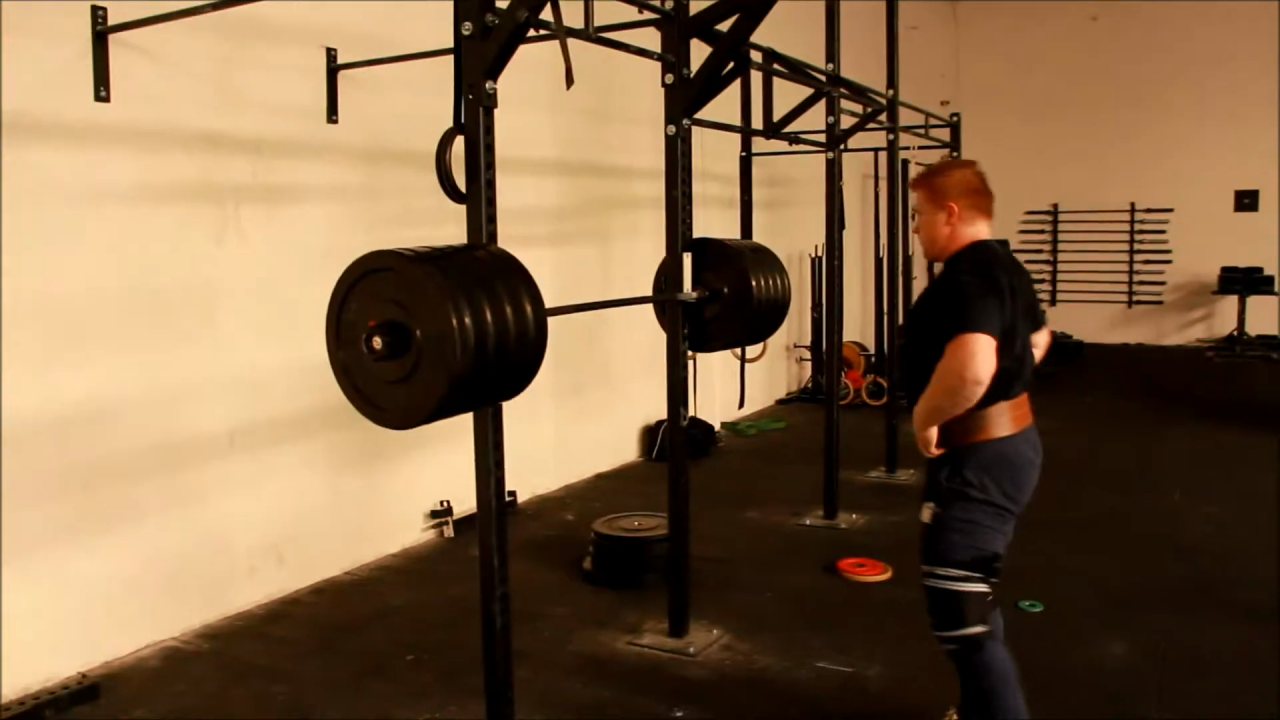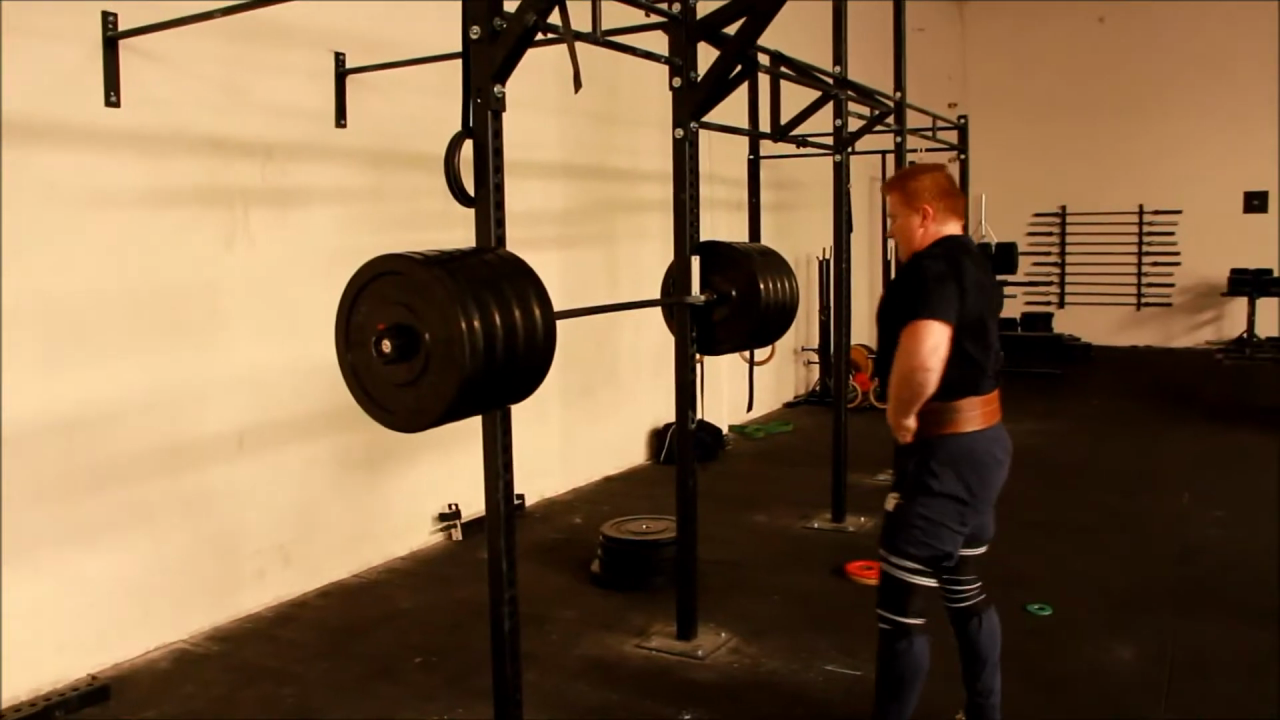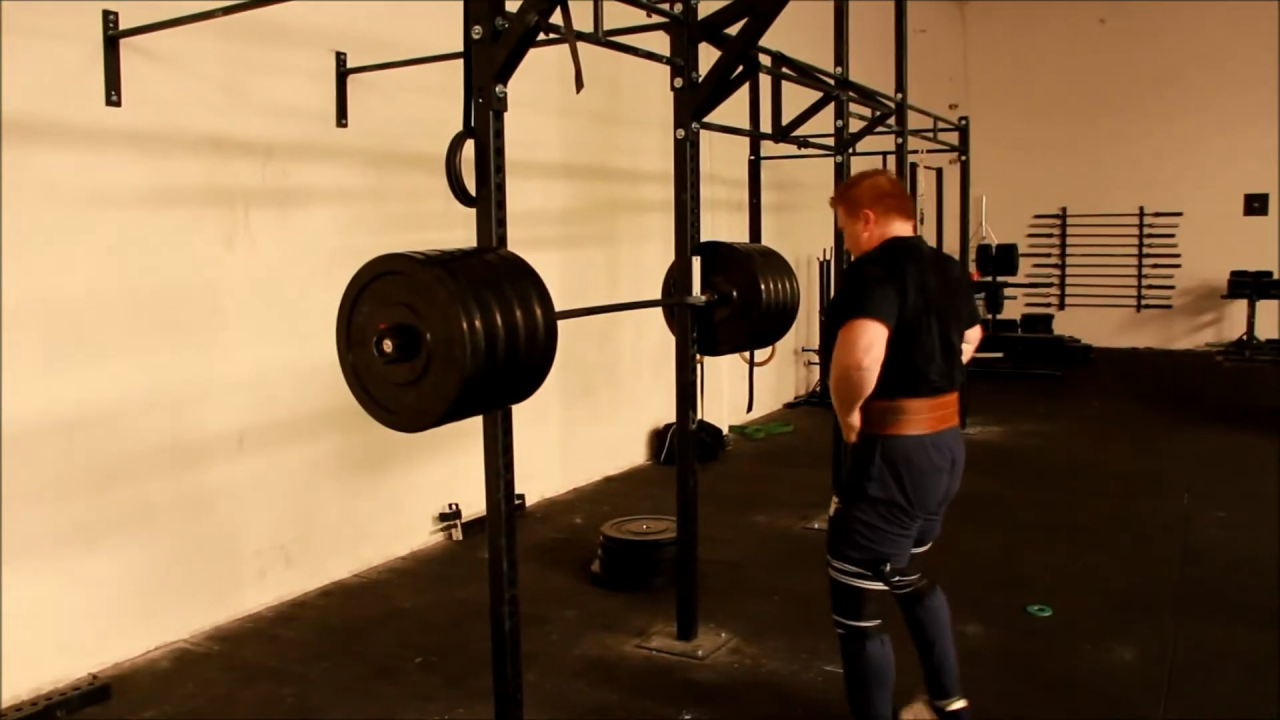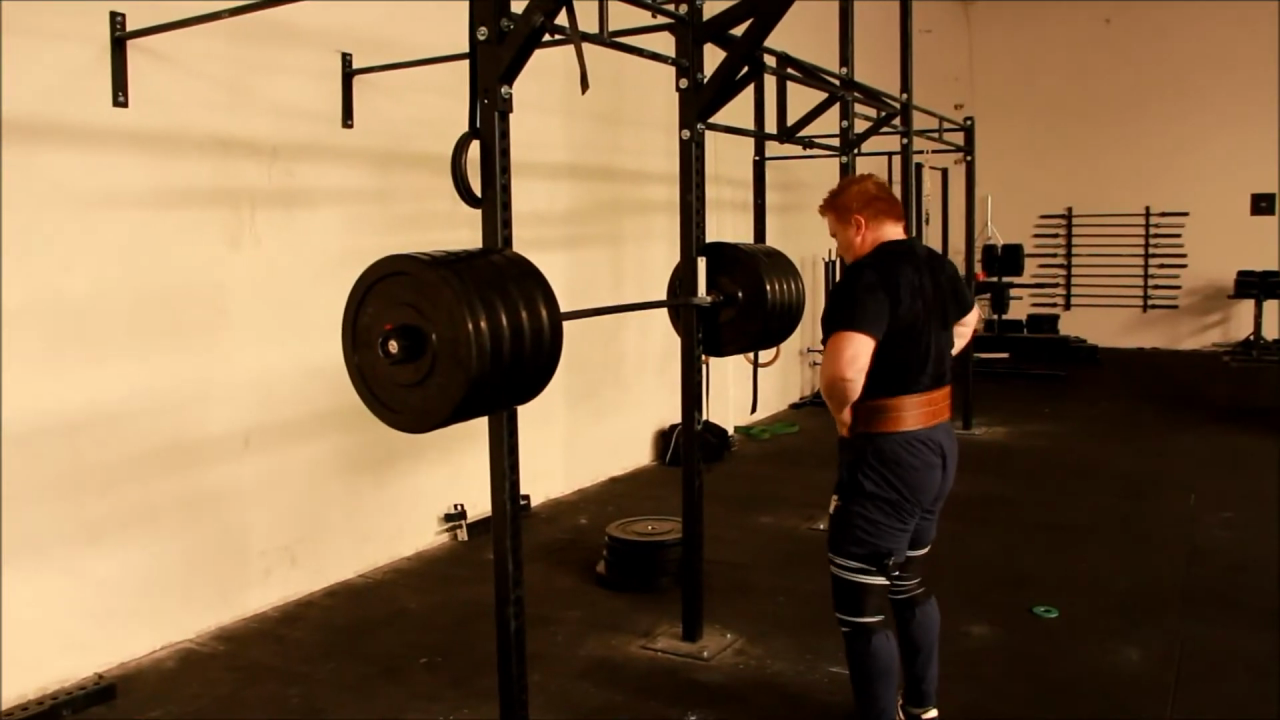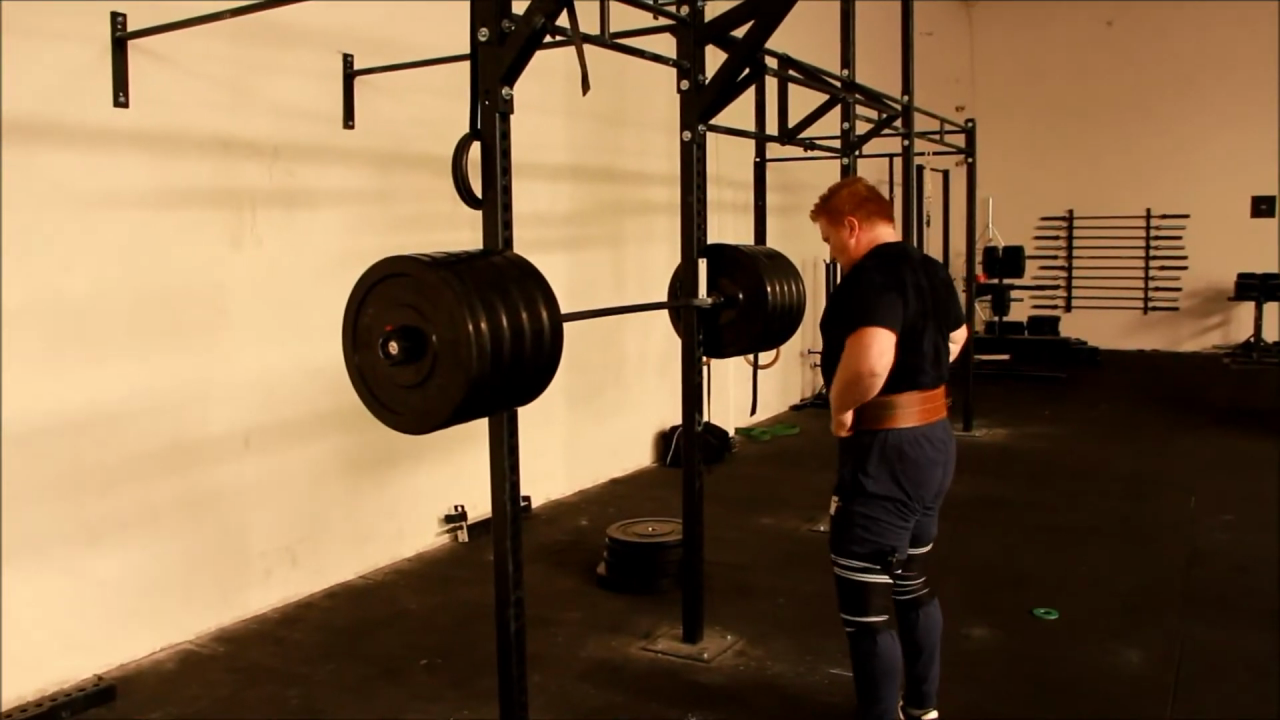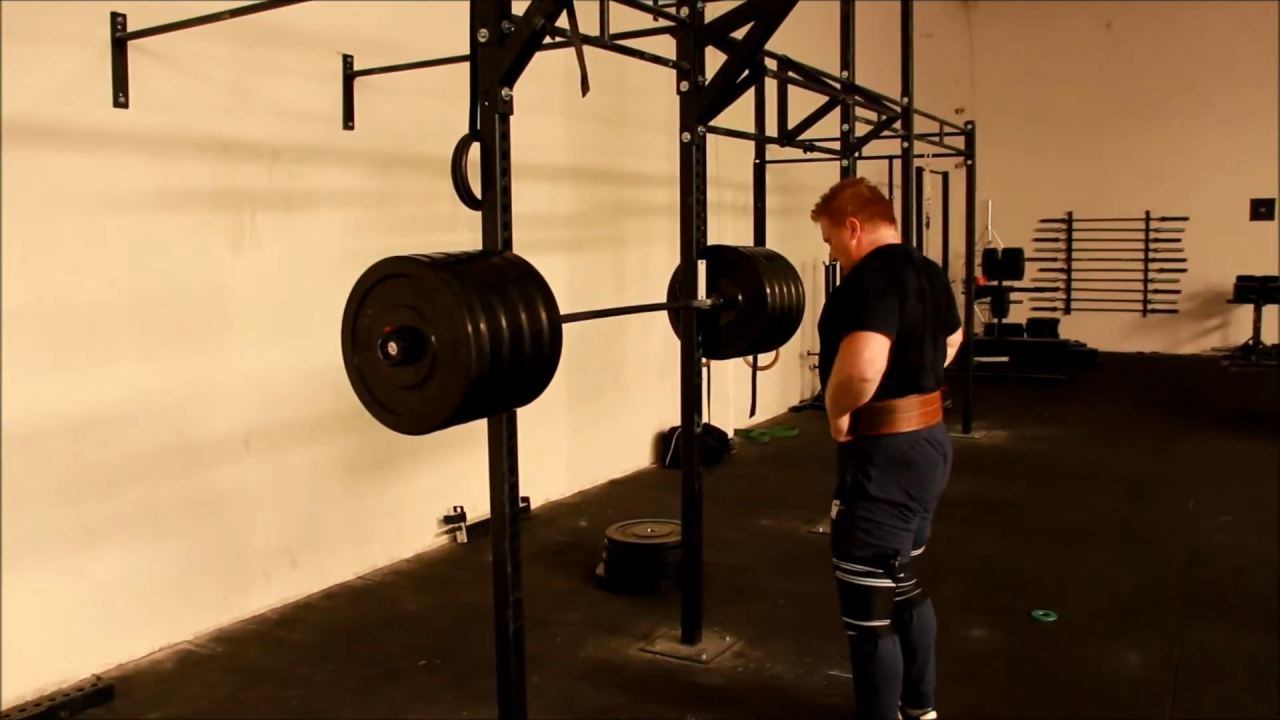
dt=0.4s
person 1, frame 1
left shoulder: (965, 278)
right shoulder: (1006, 268)
left elbow: (970, 367)
right elbow: (1038, 338)
left wrist: (923, 419)
left hip: (978, 461)
right hip: (1007, 447)
left knee: (960, 619)
right knee: (972, 597)
person 1, frame 2
left shoulder: (930, 268)
right shoulder: (974, 263)
left elbow: (921, 357)
left wrist: (900, 414)
left hip: (944, 454)
right hip: (983, 443)
left knee: (901, 605)
right knee: (962, 587)
person 1, frame 3
left shoulder: (873, 271)
right shoulder: (947, 268)
left elbow: (859, 356)
right elbow: (969, 339)
left wrist: (846, 409)
left hip: (892, 456)
right hip: (944, 445)
left knee: (857, 607)
right knee: (908, 575)
person 1, frame 4
left shoulder: (868, 276)
right shoulder: (936, 266)
left elbow: (843, 368)
right elbow: (966, 321)
left wrist: (840, 409)
left hip: (887, 454)
right hip: (935, 444)
left knee: (860, 604)
right knee: (906, 580)
person 1, frame 5
left shoulder: (872, 276)
right shoulder: (928, 269)
left elbow: (868, 363)
right elbow: (955, 336)
left wrist: (840, 407)
left hip: (886, 455)
right hip: (933, 442)
left knee: (865, 603)
right knee: (911, 583)
person 1, frame 6
left shoulder: (871, 278)
right shoulder: (927, 272)
left elbow: (861, 367)
right elbow: (951, 340)
left wrist: (837, 410)
left hip: (885, 457)
right hip: (928, 445)
left knee: (868, 607)
right knee: (904, 585)
